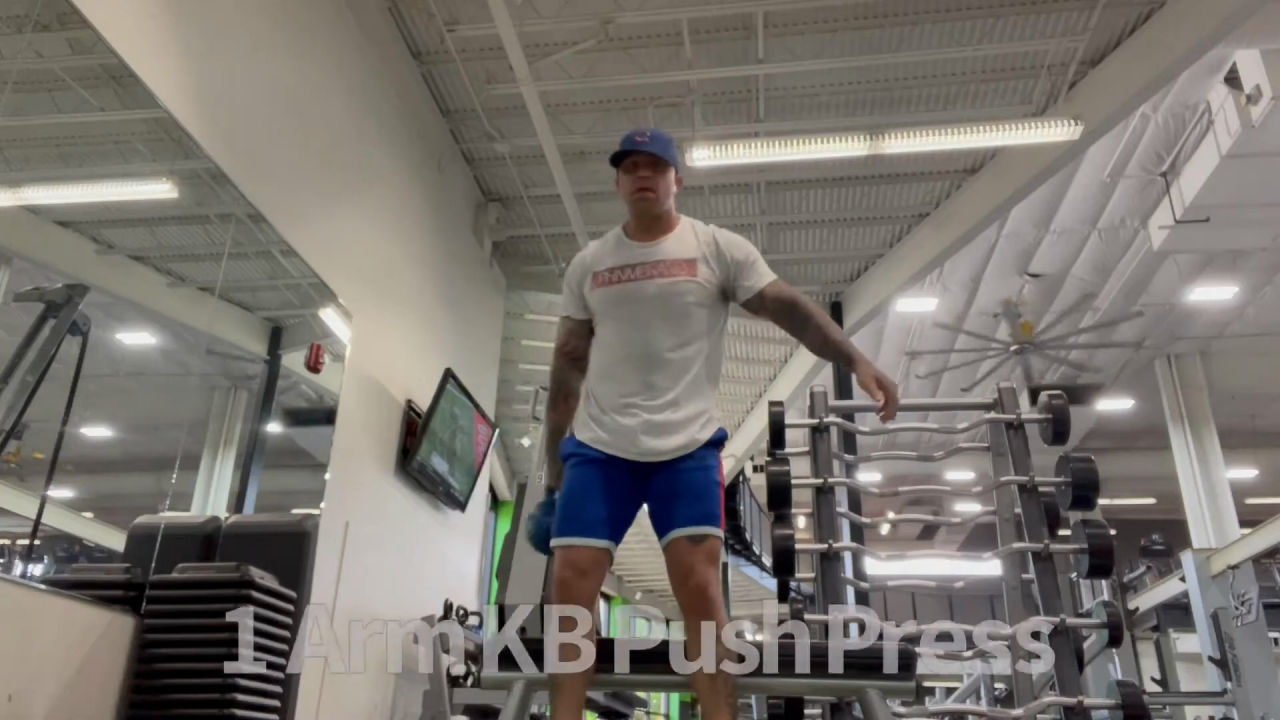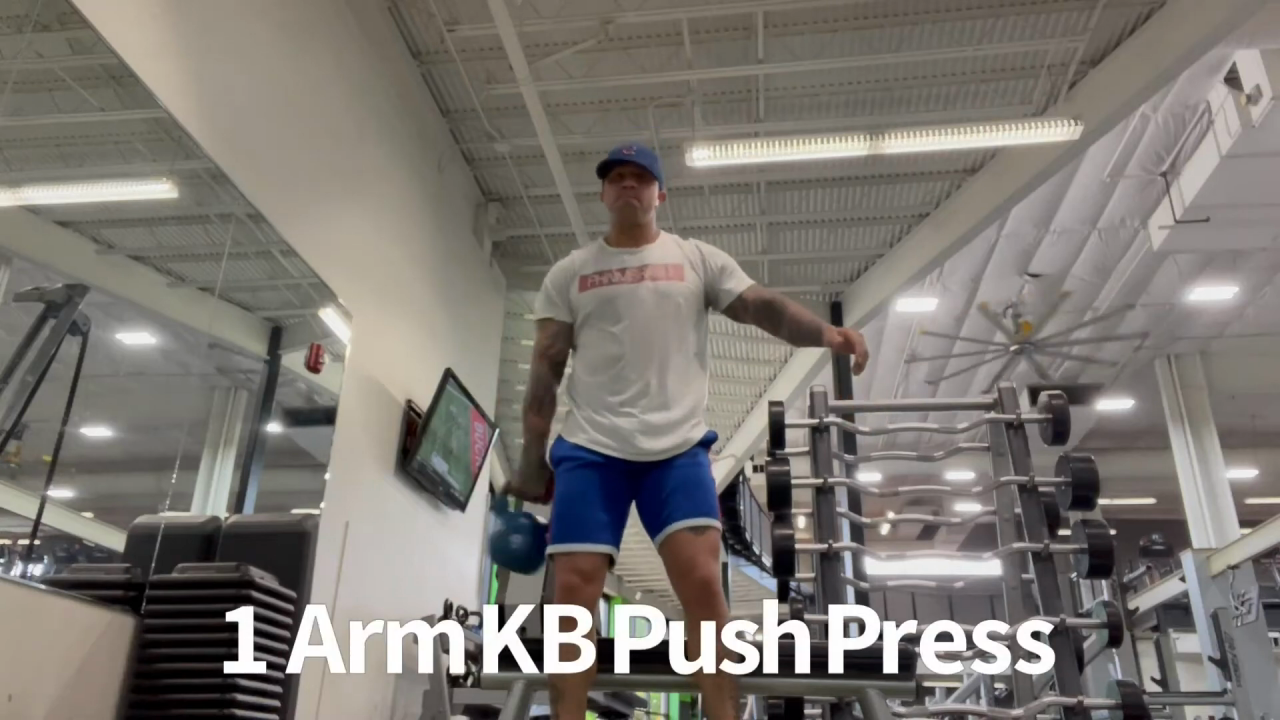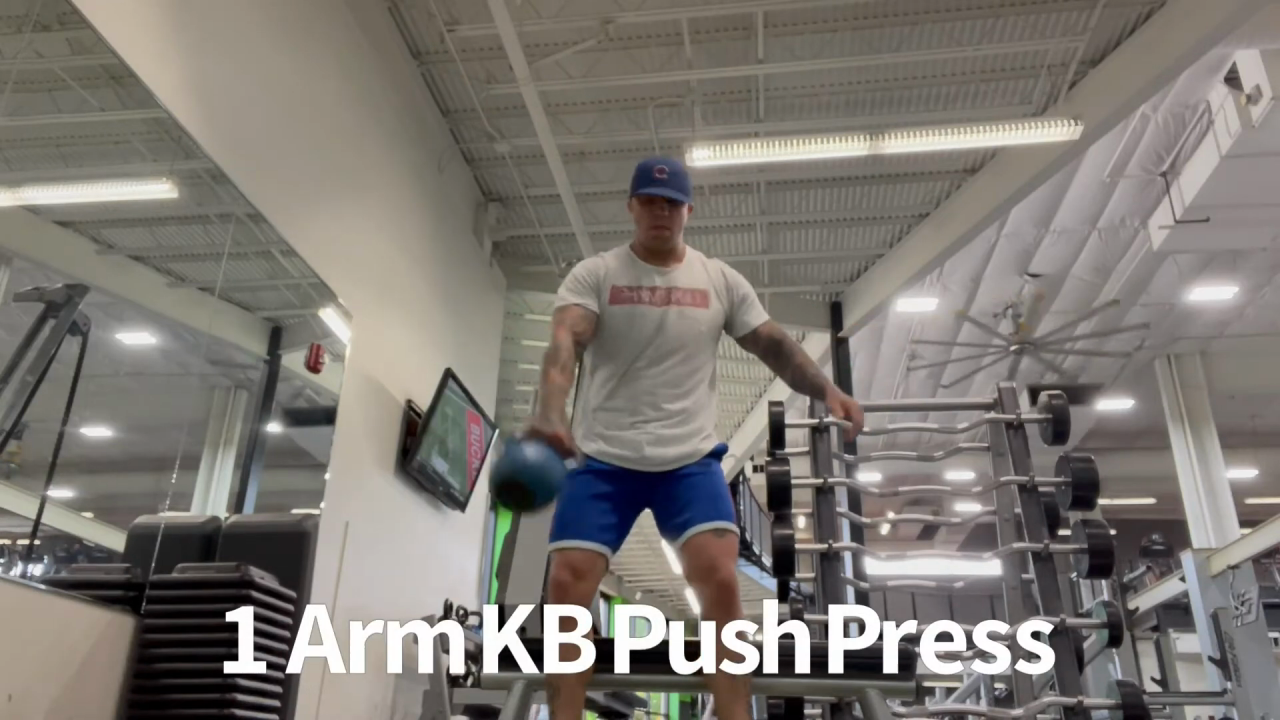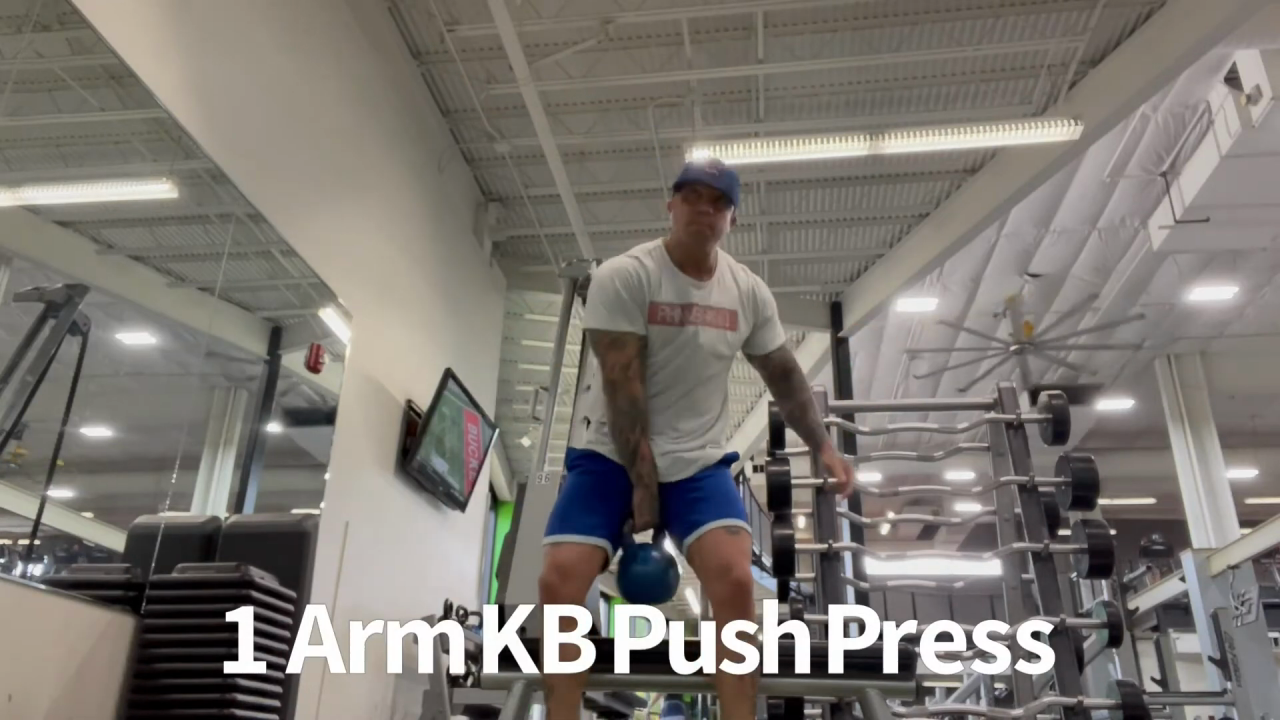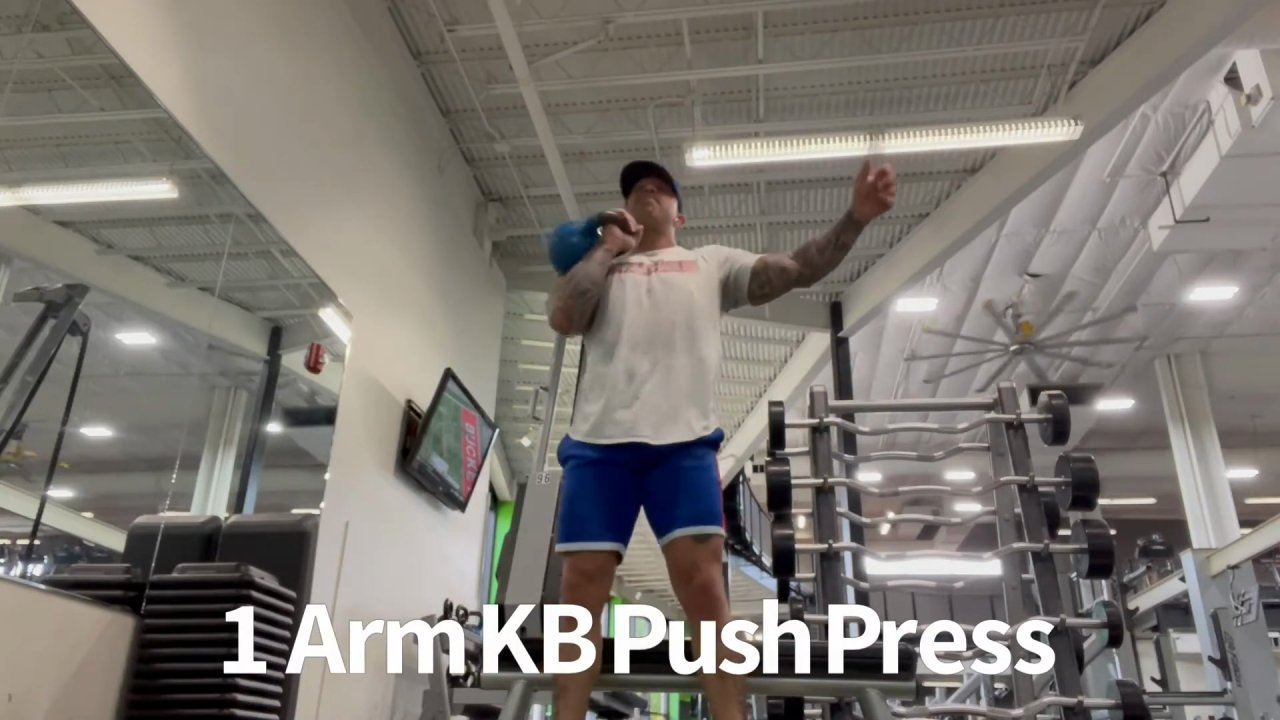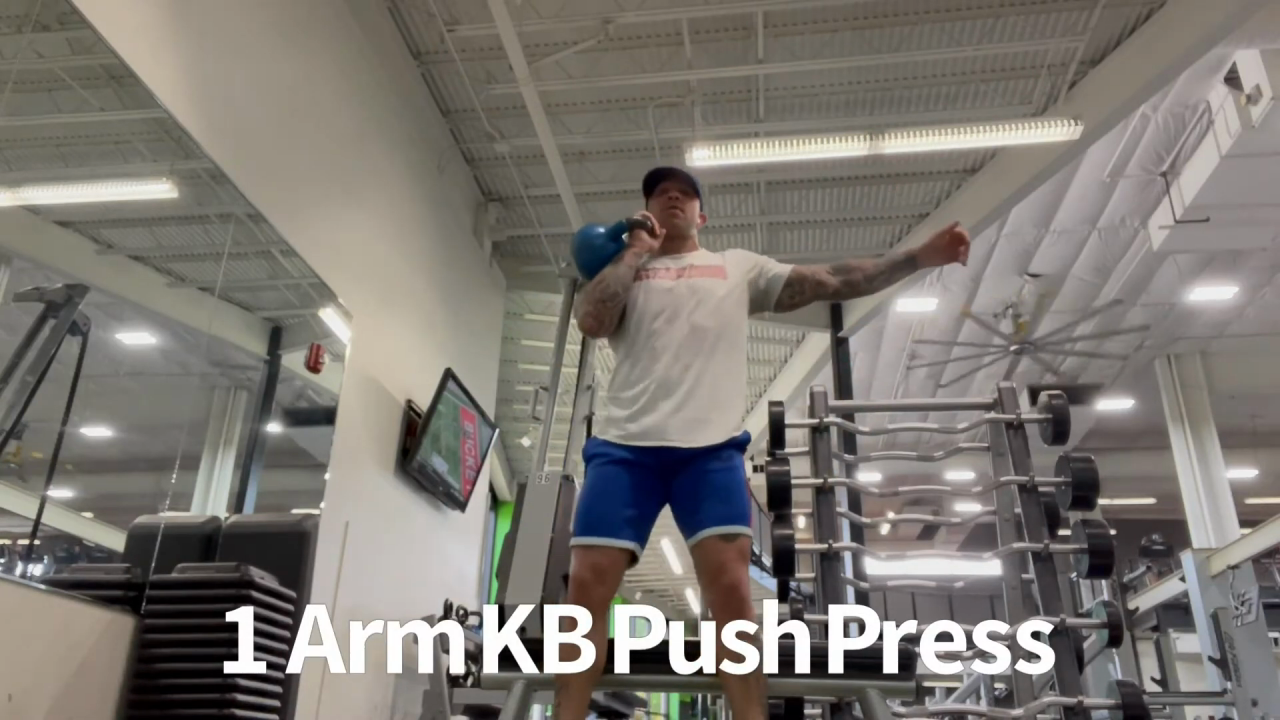
dt=0.7s
person 1, frame 1
left shoulder: (719, 248)
right shoulder: (588, 263)
left elbow: (791, 309)
right elbow: (569, 361)
left wrist: (858, 360)
right wrist: (552, 453)
left hip: (686, 447)
right hip: (597, 448)
left knee: (699, 589)
right knee: (571, 587)
person 1, frame 2
left shoulder: (699, 259)
right shoulder: (569, 271)
left elbow: (764, 307)
right elbow: (545, 365)
left wrist: (825, 331)
right wrist: (531, 459)
left hip: (677, 448)
right hip: (590, 450)
left knee: (703, 584)
right knee: (573, 590)
person 1, frame 3
left shoulder: (722, 281)
right shoulder: (592, 275)
left elbow: (774, 345)
right elbow: (566, 344)
left wrist: (828, 392)
right wrist: (550, 413)
left hip: (689, 458)
right hip: (603, 458)
left knee: (720, 584)
right knee: (567, 586)
person 1, frame 4
left shoulder: (749, 292)
right shoulder: (621, 276)
left elbow: (783, 374)
right elbow: (623, 388)
left wrist: (823, 446)
right wrist: (641, 486)
left hip: (699, 463)
right hip: (610, 457)
left knee: (735, 581)
right knee: (559, 584)
person 1, frame 5
left shoulder: (711, 263)
right shoulder: (595, 266)
left elbow: (797, 269)
right elbow: (562, 319)
left wrist: (857, 215)
right wrist: (608, 250)
left hip: (683, 441)
right hip: (599, 442)
left knee: (704, 588)
right knee: (580, 591)
person 1, frame 6
left shoulder: (739, 266)
right shoulder: (622, 270)
left elbow: (831, 282)
right elbow: (589, 321)
left wrist: (920, 256)
right wrist: (635, 250)
left hip: (710, 445)
right hip: (624, 444)
left knee: (730, 588)
right knee: (588, 588)
